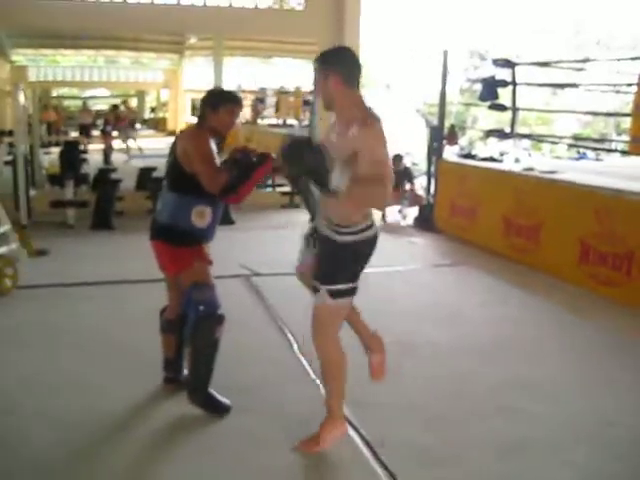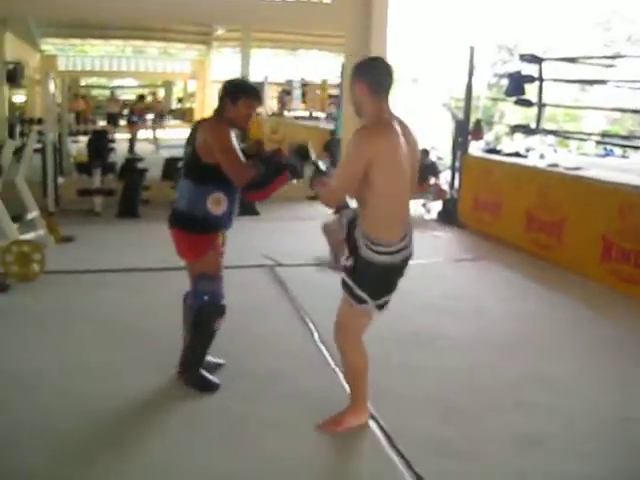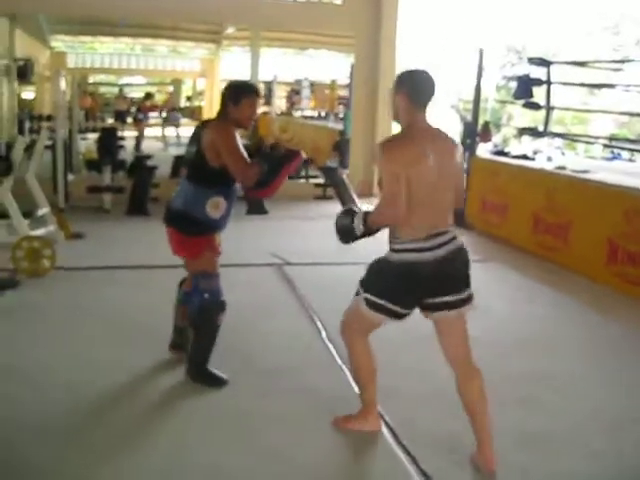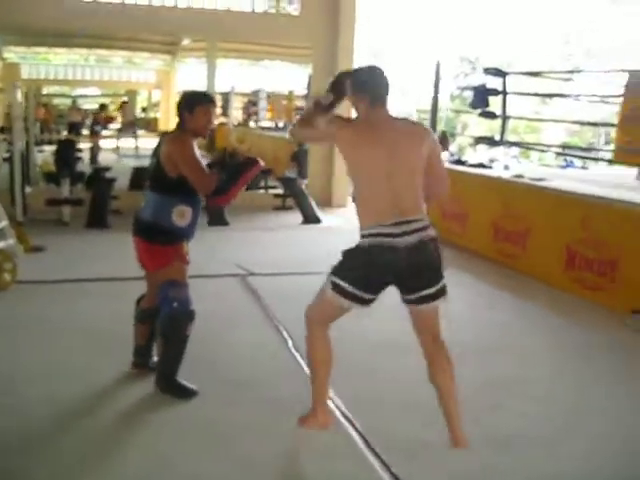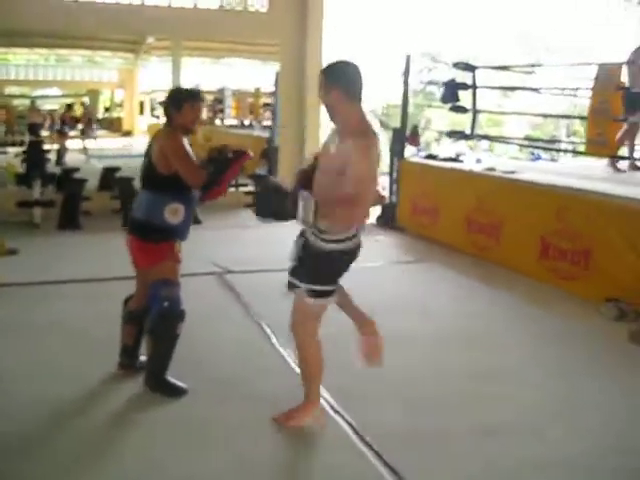
dt=0.3s
person 1, frame 1
left shoulder: (365, 127)
right shoulder: (347, 118)
left elbow: (383, 192)
left wrist: (336, 180)
left hip: (347, 241)
right hip: (330, 223)
left knee: (323, 331)
right knee: (306, 274)
left ankle: (335, 421)
right ankle: (370, 339)
person 1, frame 2
left shoulder: (367, 138)
right shoulder: (403, 131)
left elbow: (333, 196)
left wrist: (312, 180)
left hip: (380, 255)
right hip: (381, 233)
left knee: (346, 331)
right knee: (339, 223)
left ankle: (358, 409)
right ankle: (344, 261)
person 1, frame 3
left shoulder: (393, 149)
right shoulder: (449, 146)
left elbow: (392, 214)
left wrist: (358, 222)
left hip: (408, 262)
right hip: (450, 255)
left knee: (353, 329)
right knee: (460, 358)
left ankle: (369, 414)
person 1, frame 4
left shoulder: (344, 129)
right shoulder: (421, 134)
left elbow: (298, 133)
right elbow: (439, 191)
left wrist: (328, 97)
left hip: (376, 249)
right hip: (420, 245)
left knee: (316, 319)
right knee: (431, 339)
left ankle: (319, 410)
right ankle: (456, 429)
person 1, frame 5
left shoulder: (361, 143)
right shoulder: (344, 131)
left elbow: (355, 208)
left wrist: (308, 204)
left hip: (330, 247)
right hip: (319, 232)
left knee: (302, 327)
left ankle: (309, 407)
right ankle: (365, 326)
person 2, frame 1
left shoulder: (194, 139)
right shoulder: (197, 138)
left elbow: (208, 182)
right elbow: (216, 185)
left wrist: (234, 164)
right wrist: (243, 164)
left hip: (173, 234)
right hip: (177, 238)
left knee: (178, 304)
right knee: (208, 311)
left ankle: (172, 371)
right ankle: (199, 388)
person 2, frame 2
left shoulder: (205, 127)
right shoulder: (218, 131)
right elbow: (242, 178)
left wrist: (255, 161)
right wrist: (281, 165)
left hip: (191, 222)
right hip: (196, 227)
left knee: (199, 291)
right knee: (209, 299)
left ankle: (193, 357)
right ankle: (190, 367)
person 2, frame 3
left shoulder: (208, 127)
right shoulder: (223, 132)
right elbow: (248, 178)
left wrist: (255, 156)
right wrist: (281, 160)
left hip: (183, 219)
right hip: (194, 227)
left knee: (195, 282)
right knee: (210, 298)
left ankle: (180, 338)
right ankle: (197, 367)
person 2, frame 4
left shoulder: (174, 141)
right shoulder: (181, 143)
left elbow: (191, 180)
right elbow: (206, 187)
left wrist: (219, 168)
right wrist: (239, 168)
left hip: (153, 232)
right hip: (161, 238)
left knee: (155, 296)
right knee: (178, 308)
left ankle: (142, 357)
right ankle: (166, 378)
person 2, frame 5
left shoulder: (164, 138)
right shoulder: (172, 140)
left elbow: (187, 178)
right elbow: (200, 180)
left wrist: (217, 165)
right wrist: (230, 162)
left hip: (146, 231)
right hip: (155, 237)
left knee: (144, 296)
right knee: (169, 307)
left ankle: (128, 357)
right ankle: (156, 377)
